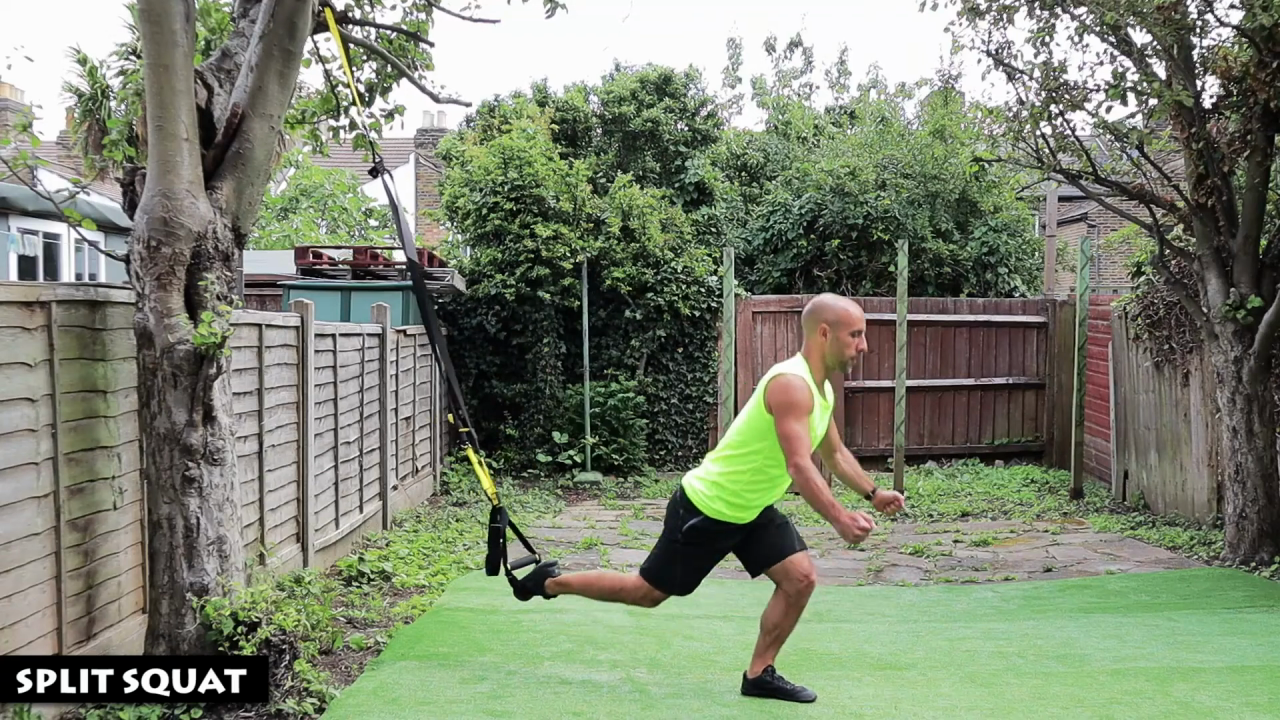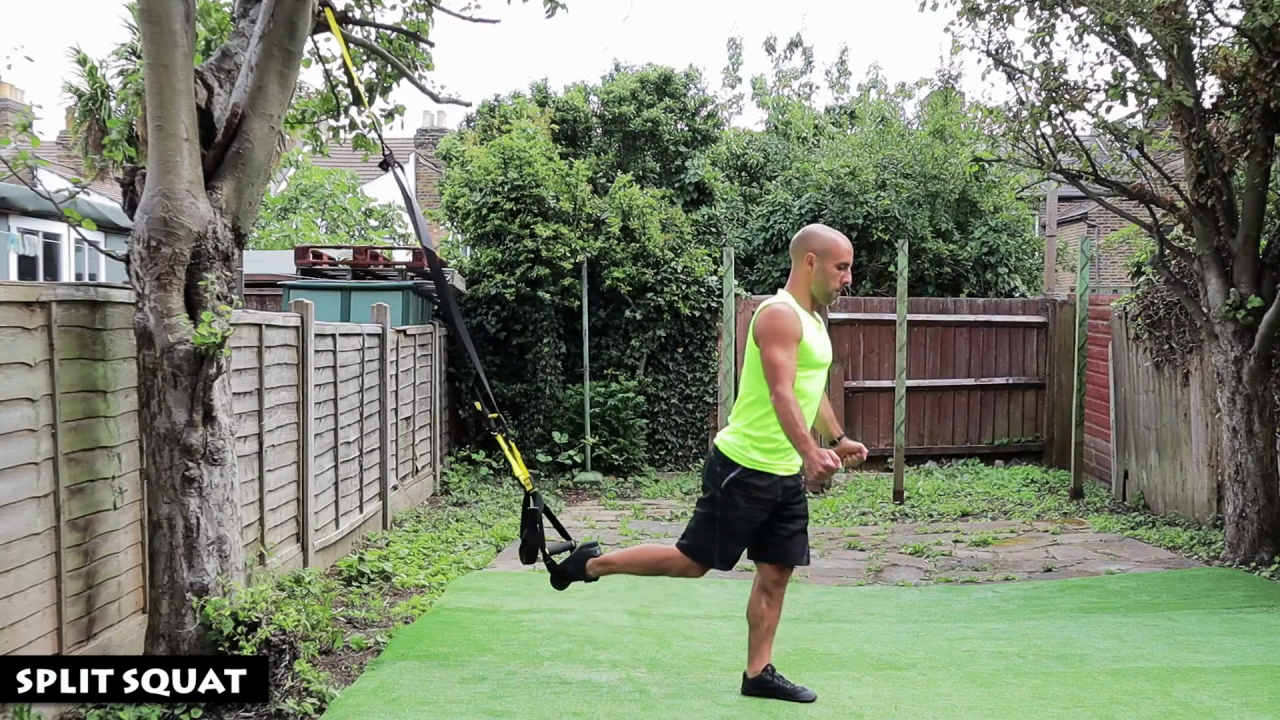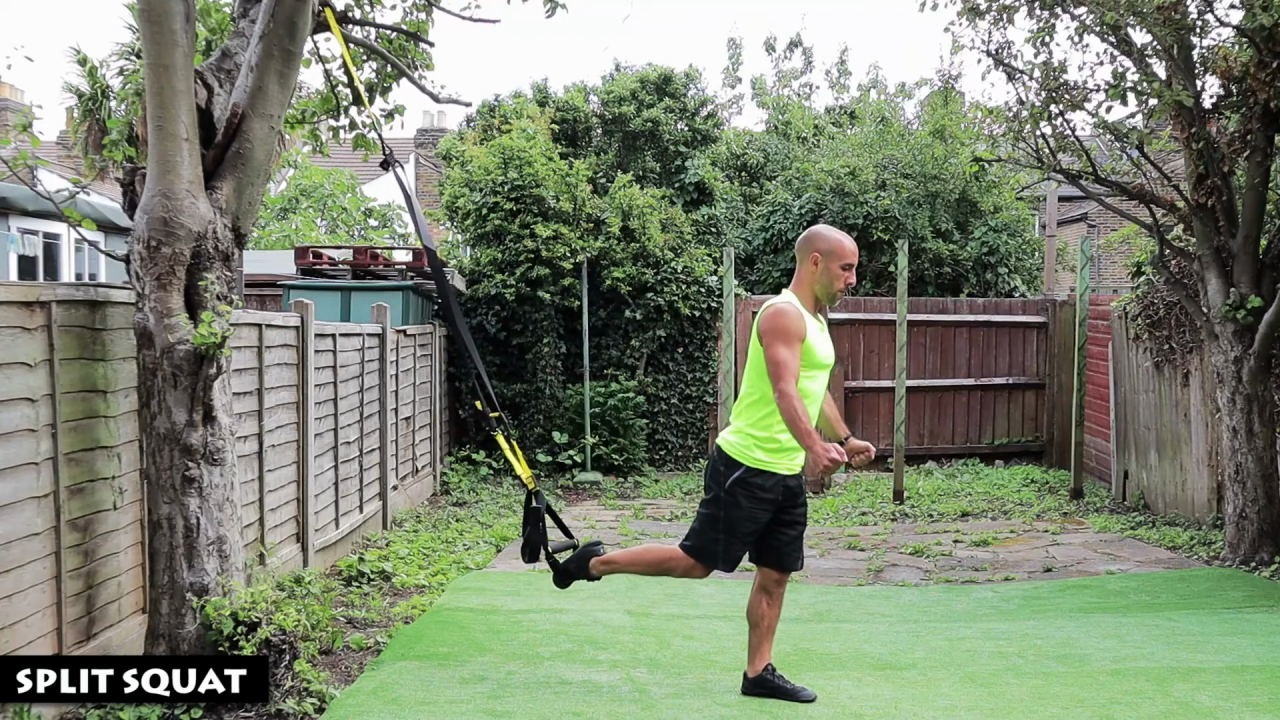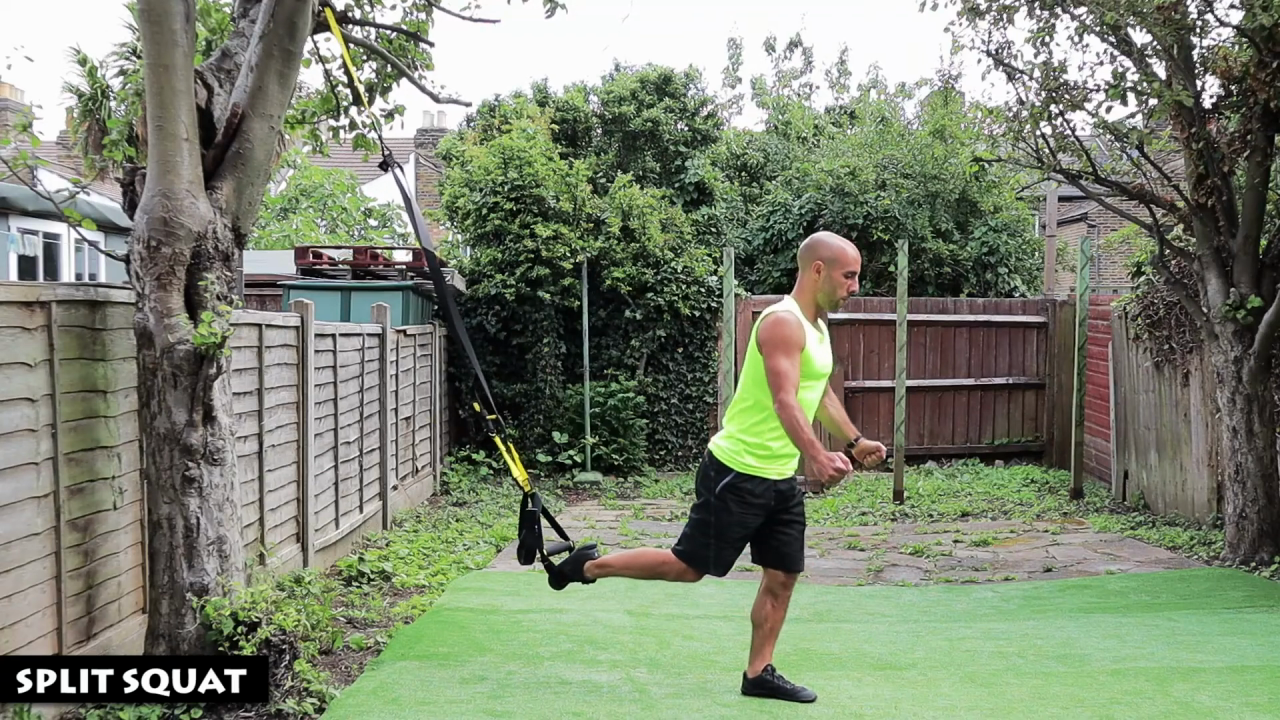
dt=0.4s
person 1, frame 1
left shoulder: (823, 385)
right shoulder: (791, 383)
left elbow: (834, 450)
right elbow: (798, 464)
left wrist: (871, 491)
right wrist: (839, 517)
left hip: (751, 508)
right hip: (705, 509)
left knee: (801, 576)
right knee: (648, 590)
left ankle: (759, 675)
right ankle: (551, 580)
person 1, frame 2
left shoulder: (812, 319)
right shoulder: (779, 314)
right elbow: (781, 395)
left wrist: (838, 439)
right wrist: (811, 452)
left hip: (784, 474)
right hip: (743, 468)
left knee: (776, 574)
right knee: (691, 561)
left ankle: (759, 674)
right ankle: (592, 563)
person 1, frame 3
left shoulder: (814, 320)
right shoulder: (783, 314)
right elbow: (785, 392)
left wrist: (846, 439)
right wrist: (816, 447)
left hip: (786, 473)
right hip: (746, 468)
left knee: (775, 575)
right knee: (695, 562)
left ankle: (759, 674)
right ankle: (594, 562)
person 1, frame 4
left shoulder: (817, 328)
right shoulder: (783, 322)
left elbow: (824, 398)
right elbow: (785, 402)
left wrist: (857, 442)
right wrist: (818, 458)
left hip: (779, 477)
right hip: (737, 473)
left knee: (783, 575)
right knee: (686, 566)
left ankle: (758, 673)
right ankle: (588, 565)
